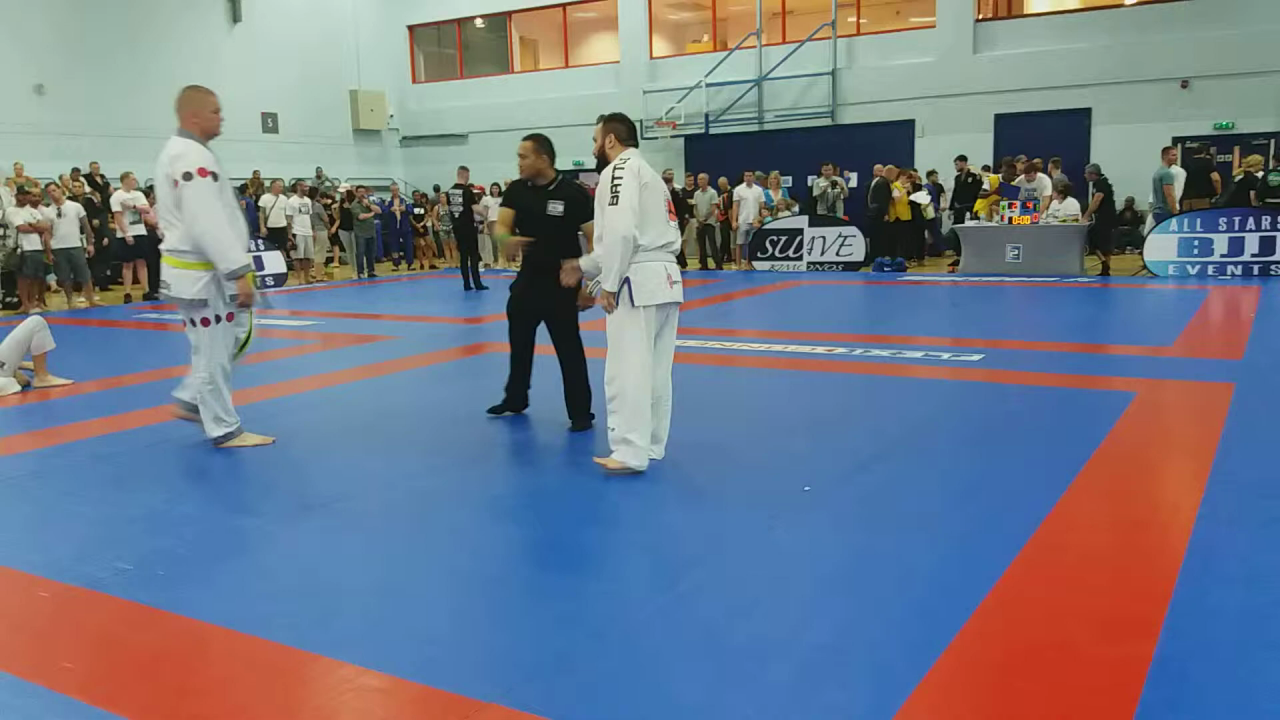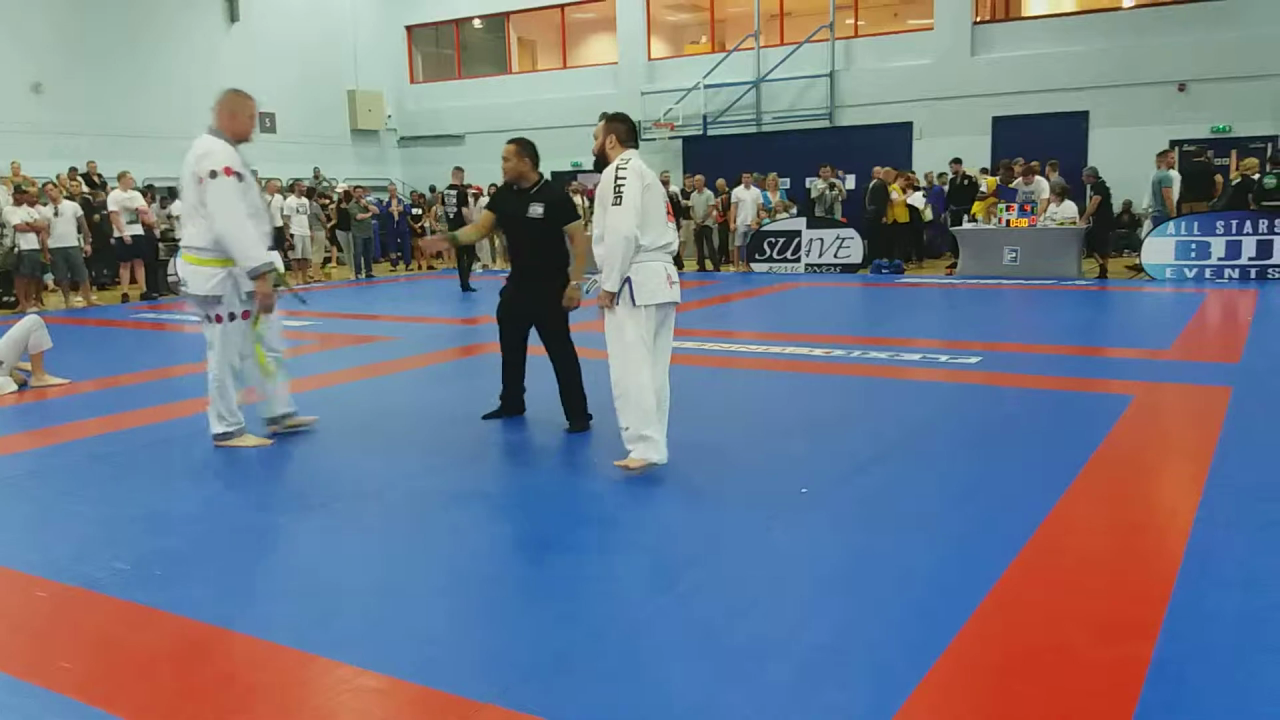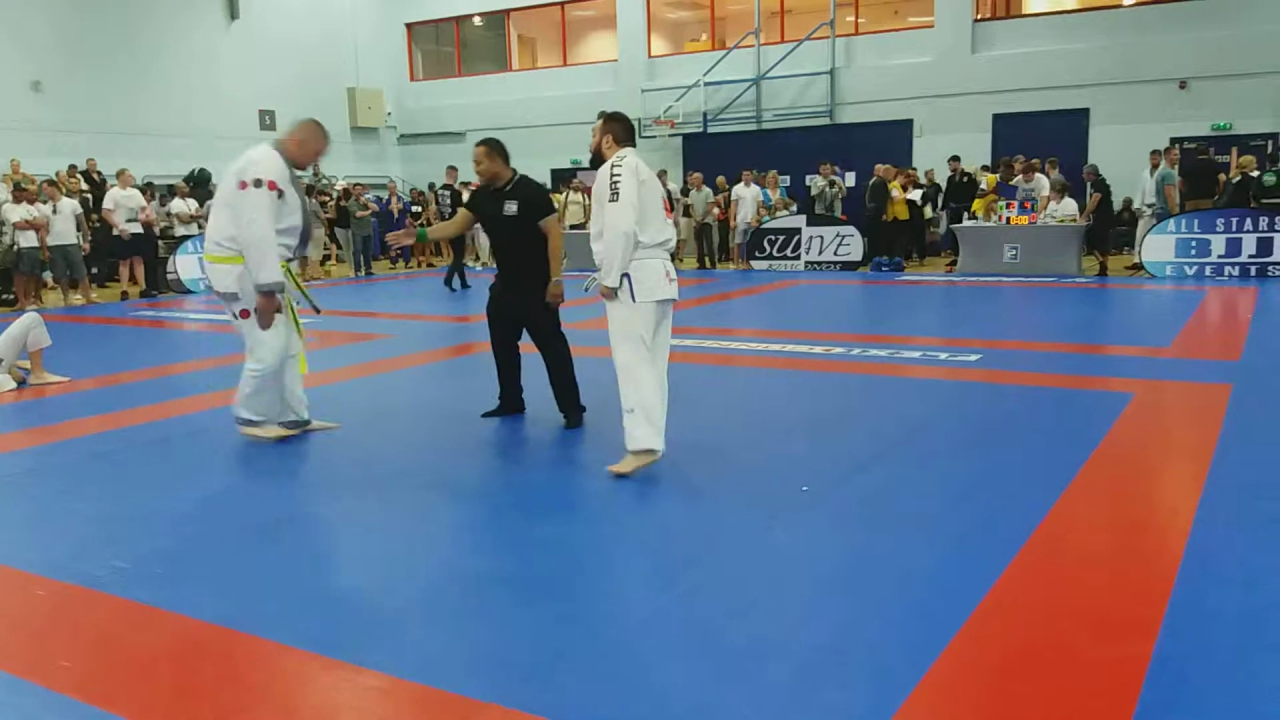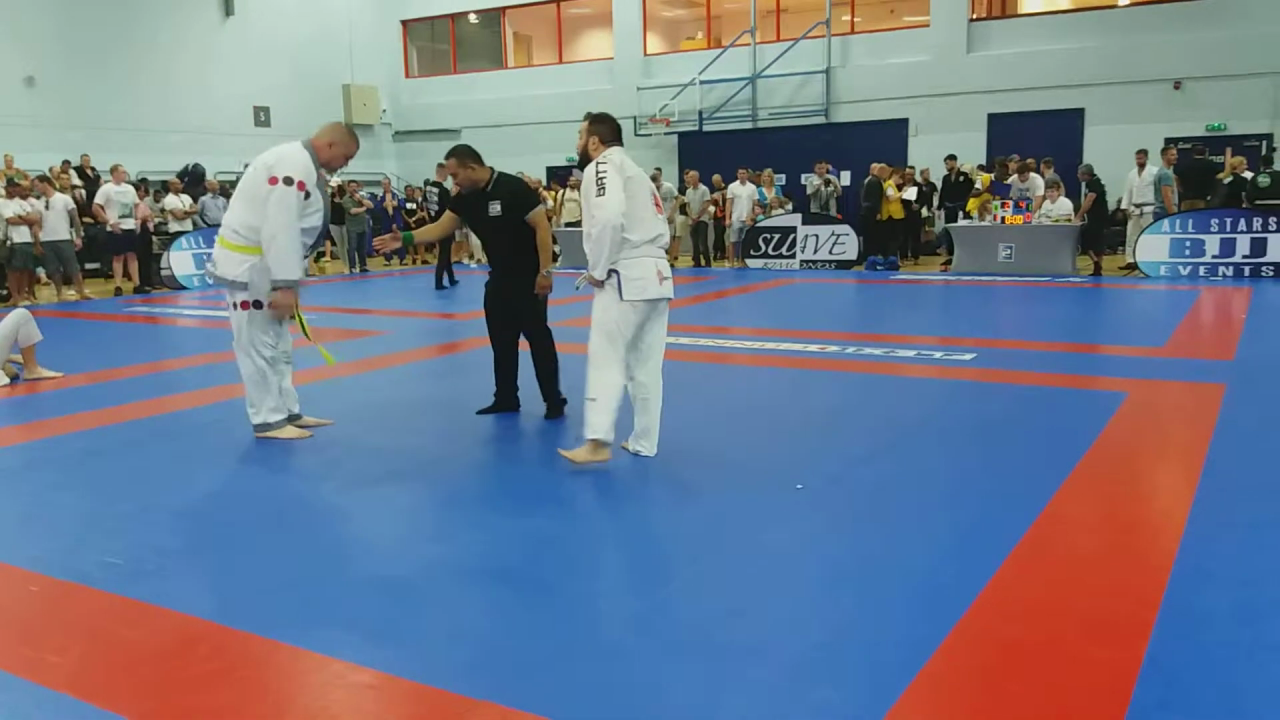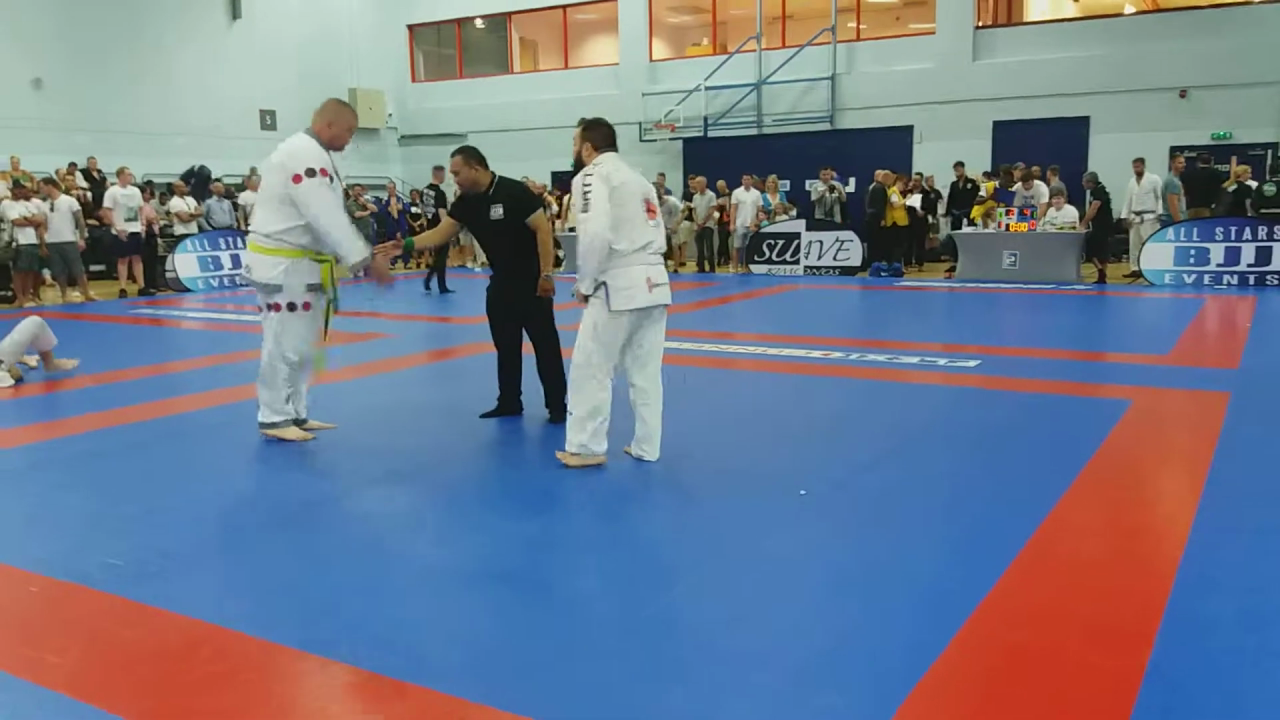
dt=0.2s
person 1, frame 1
left shoulder: (621, 169)
right shoulder: (647, 172)
left elbow: (621, 231)
left wrist: (609, 284)
right wrist: (585, 267)
left hip: (638, 281)
right hip: (665, 278)
left knee: (627, 369)
right knee: (655, 369)
left ankle: (631, 452)
right ankle: (652, 444)
person 1, frame 2
left shoulder: (622, 169)
right shoulder: (644, 172)
left elbow: (622, 231)
left wrist: (609, 284)
right wrist: (612, 279)
left hip: (636, 282)
right hip: (662, 278)
left knee: (630, 367)
right knee: (653, 368)
left ankle: (645, 447)
right ankle: (651, 443)
person 1, frame 3
left shoulder: (617, 167)
right shoulder: (641, 170)
left elbow: (620, 226)
left wrist: (608, 277)
left hip: (635, 278)
right hip: (660, 274)
left knee: (632, 362)
right knee: (651, 363)
left ankle: (642, 443)
right ankle: (650, 442)
person 1, frame 4
left shoulder: (604, 166)
right shoulder: (635, 171)
left elbow: (609, 218)
left wrist: (596, 270)
left hip: (627, 276)
right hip: (657, 274)
left knee: (605, 359)
right knee: (646, 366)
left ankle: (598, 440)
right ankle: (644, 441)
person 1, frame 5
left shoulder: (592, 176)
right shoulder: (636, 179)
left elbow: (594, 236)
left wrist: (584, 285)
left hip: (618, 285)
right hip: (654, 281)
left knee: (591, 367)
right knee: (645, 371)
left ankle: (587, 447)
right ankle: (646, 446)
person 2, frame 1
left shoulder: (181, 151)
right shoulder: (192, 157)
right elbow: (207, 225)
left wrist: (234, 269)
right wrist: (239, 273)
left hip: (208, 270)
right hip: (203, 275)
left knee: (227, 344)
right knee: (214, 354)
left ankle: (191, 399)
right ankle: (224, 429)
person 2, frame 2
left shoulder: (215, 152)
right shoulder: (217, 155)
right elbow: (229, 223)
left wrist: (262, 268)
right wrist: (261, 271)
left hip: (236, 268)
right hip: (223, 273)
left knee: (264, 342)
right knee: (230, 352)
left ankle: (279, 412)
right ankle: (226, 429)
person 2, frame 3
left shoulder: (277, 167)
right shoulder: (266, 168)
right elbow: (257, 232)
left wrist: (273, 282)
right wrist: (266, 287)
left hip: (258, 267)
right hip: (242, 271)
left knee: (286, 345)
right knee: (270, 348)
left ankle: (294, 416)
right ankle: (251, 414)
person 2, frame 4
left shoulder: (301, 163)
right shoulder: (295, 165)
right elbow: (280, 230)
left wrist: (285, 282)
right wrist: (284, 286)
left hip: (263, 261)
right hip: (250, 262)
left knee: (276, 344)
right knee: (258, 345)
left ankle: (286, 412)
right ankle: (268, 419)
person 2, frame 5
left shoulder: (304, 152)
right shoulder: (307, 156)
right elbow: (326, 218)
right wrist: (364, 259)
left hip: (294, 262)
right hip: (283, 265)
left knee: (300, 343)
right knee: (286, 344)
left ankle: (292, 415)
right ankle: (274, 418)
person 3, frame 1
left shoulder: (572, 194)
right shoulder: (517, 190)
left elbow: (595, 239)
right elbow: (501, 224)
right wrist: (508, 238)
left hip: (561, 284)
right hip: (528, 279)
left knee: (569, 349)
right knee: (519, 343)
left ankle: (580, 413)
right ankle: (515, 399)
person 3, frame 2
left shoulder: (554, 196)
right shoulder: (504, 194)
left elbow: (579, 239)
right elbow: (479, 227)
left wrist: (574, 284)
right wrist: (451, 238)
left hip: (550, 287)
right hip: (517, 284)
left knee: (560, 351)
right knee: (510, 347)
left ankle: (578, 414)
right ankle: (511, 403)
person 3, frame 3
left shoulder: (530, 192)
right shoulder: (482, 194)
left elbow: (554, 235)
right elbow: (455, 225)
left wrist: (555, 280)
right wrist: (419, 235)
left hip: (536, 284)
right hip: (505, 282)
left knee: (551, 344)
right knee: (502, 344)
left ankle: (571, 409)
right ankle: (511, 401)
person 3, frame 4
left shoulder: (513, 188)
right shoulder: (465, 198)
left elbow: (542, 226)
right elbow: (440, 228)
left wrist: (545, 272)
right wrist: (405, 239)
left hip: (529, 276)
right hip: (500, 277)
left knee: (538, 337)
right knee: (502, 341)
left ankle: (553, 400)
right ankle: (506, 398)
person 3, frame 5
left shoulder: (514, 191)
right shoulder: (466, 202)
left elbow: (543, 228)
right elbow: (440, 234)
left wrist: (546, 273)
right wrist: (404, 245)
left hip: (530, 279)
right hip: (501, 281)
left knee: (545, 341)
right knee: (505, 344)
left ankle: (557, 405)
right ankle: (509, 402)
